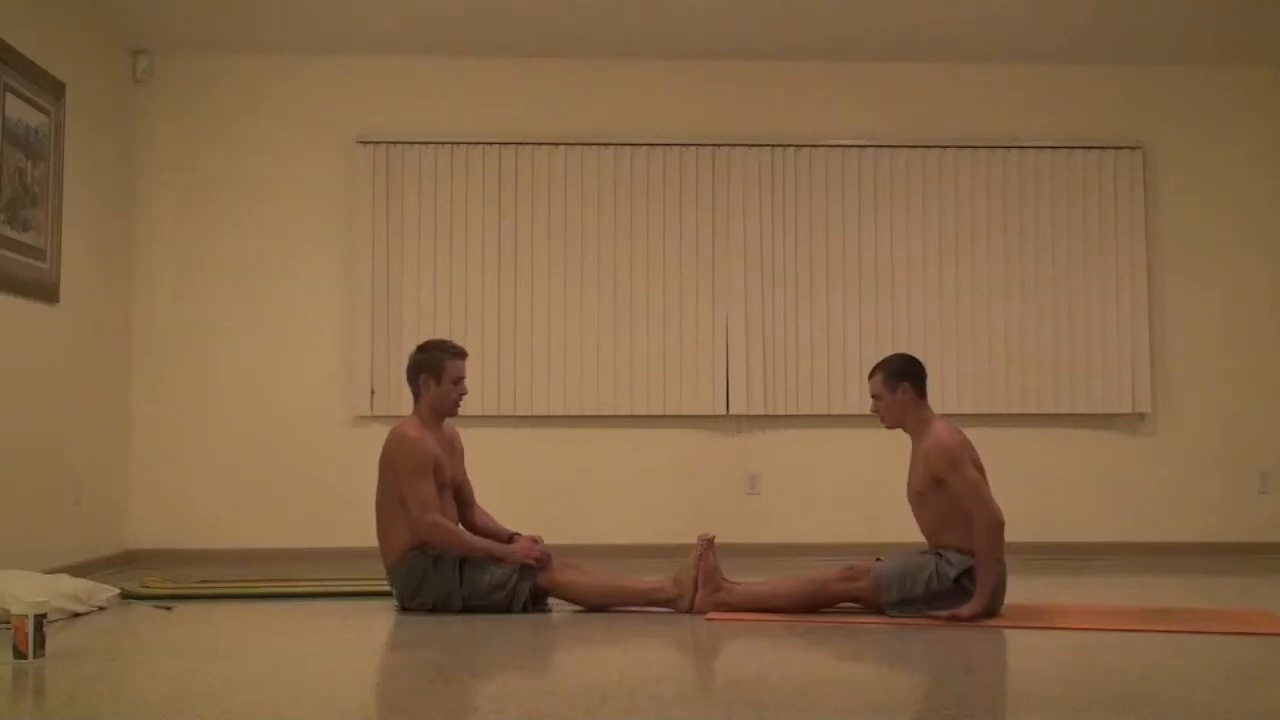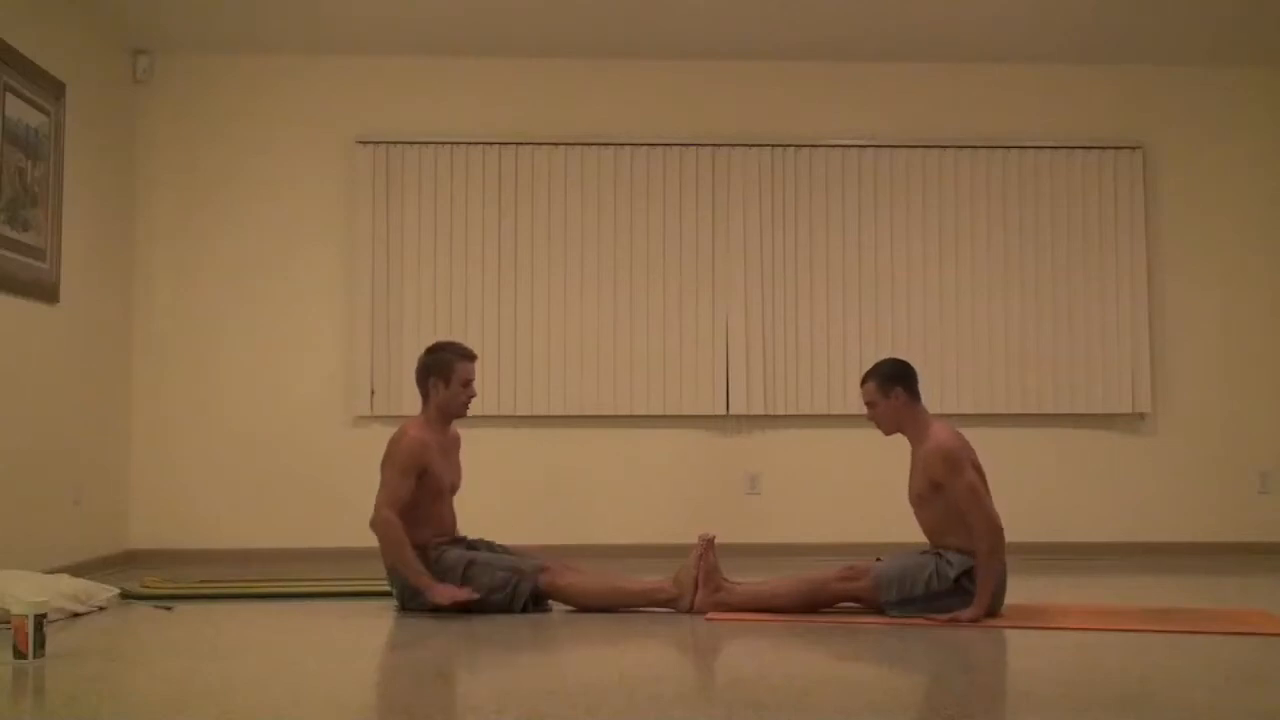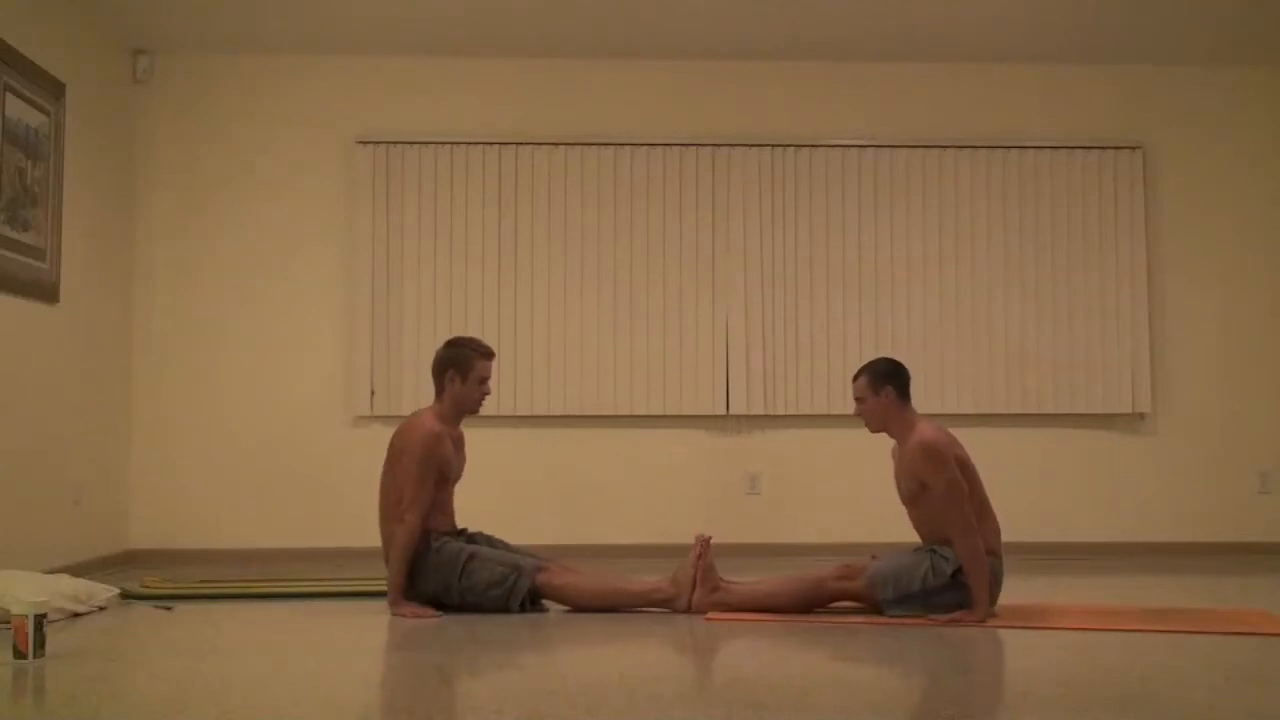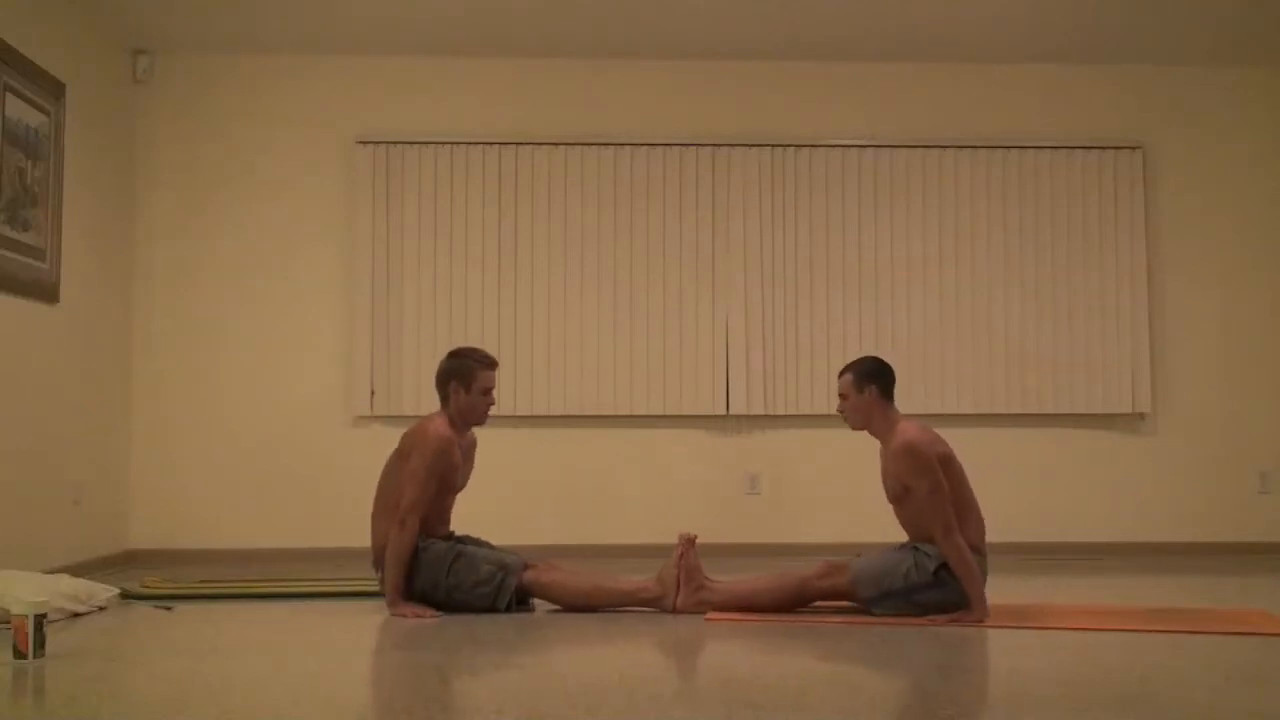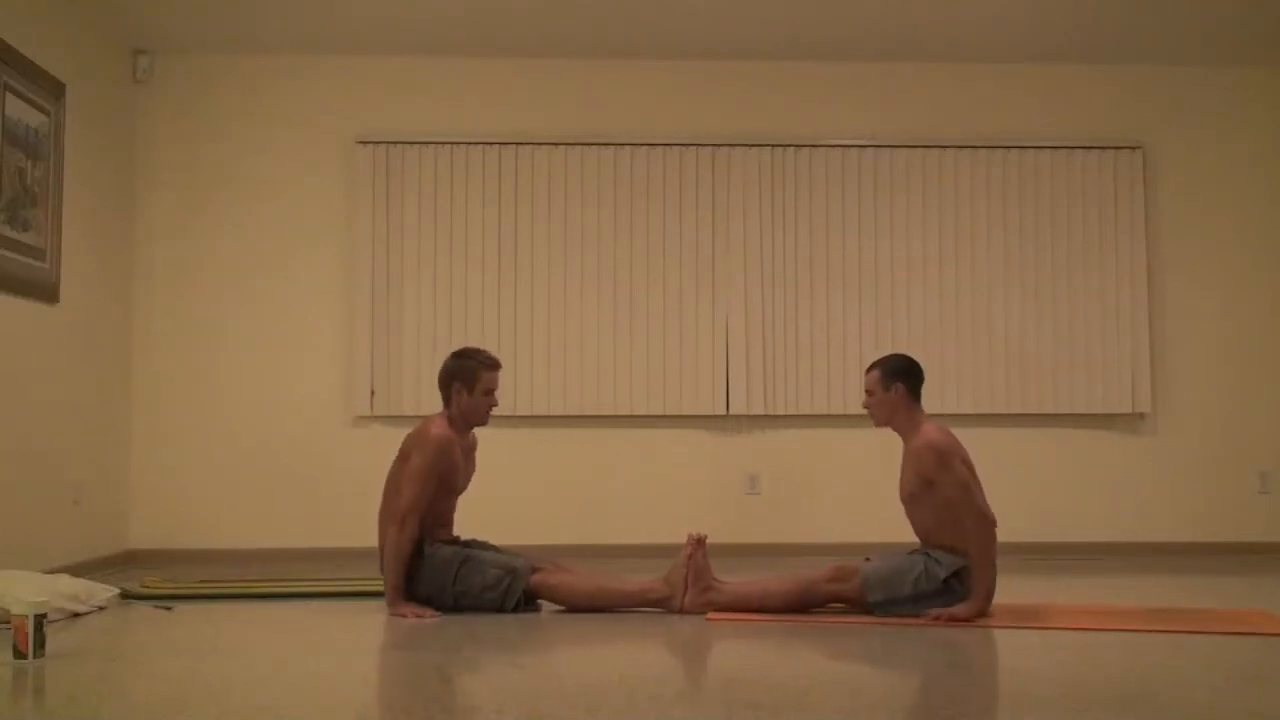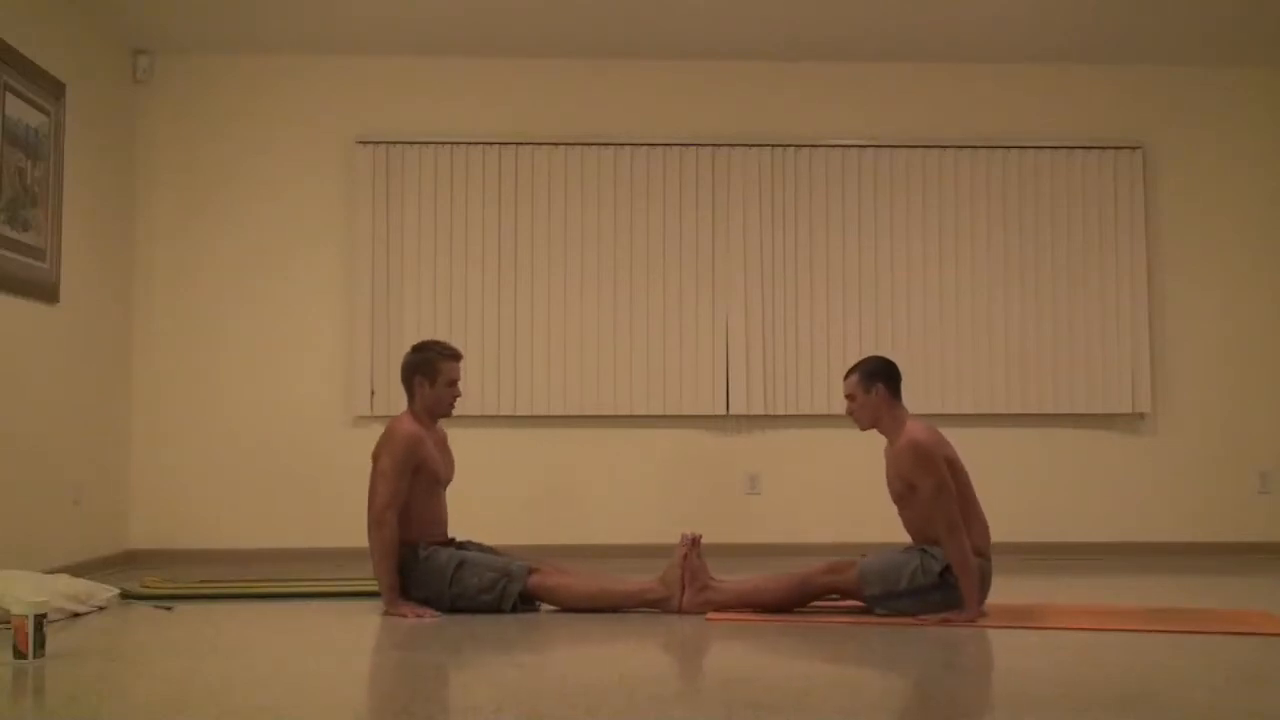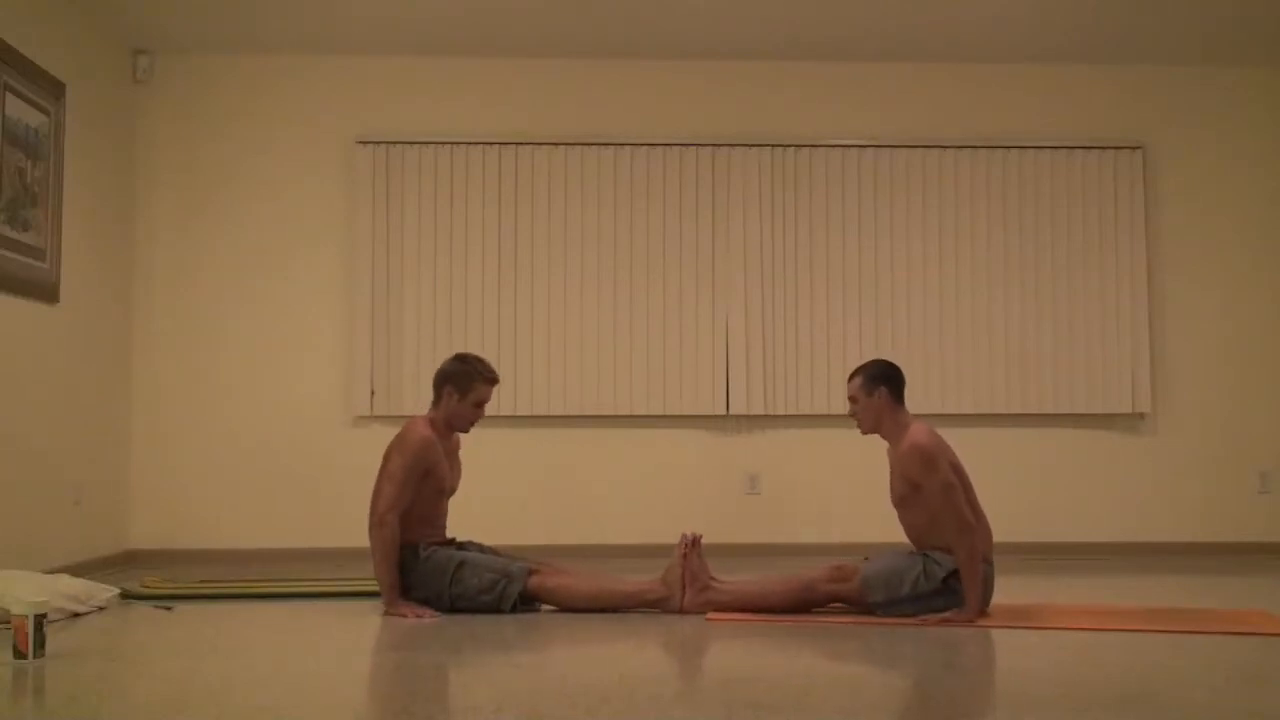
dt=0.7s
person 1, frame 1
left shoulder: (449, 437)
right shoulder: (411, 441)
left elbow: (469, 511)
right elbow: (429, 524)
left wrist: (513, 539)
right wrist: (504, 551)
left hip: (442, 559)
right hip: (421, 571)
left knee: (550, 565)
right knee: (544, 572)
left ankle: (668, 590)
right ankle: (672, 593)
person 1, frame 2
left shoulder: (449, 437)
right shoulder: (414, 442)
right elbow: (383, 518)
right wrist: (429, 587)
left hip: (447, 552)
right hip: (423, 565)
left knee: (552, 568)
right knee: (546, 576)
left ankle: (669, 590)
right ankle: (671, 594)
person 1, frame 3
left shoulder: (451, 433)
right shoulder: (427, 433)
right elbow: (408, 517)
right wrist: (398, 599)
left hip: (448, 544)
right hip: (425, 558)
left knee: (549, 567)
right knee: (541, 577)
left ankle: (665, 591)
right ankle: (669, 593)
person 1, frame 4
left shoulder: (466, 440)
right shoulder: (437, 437)
right elbow: (406, 519)
right wrist: (395, 598)
left hip: (435, 549)
right hip: (413, 562)
left knee: (539, 568)
right knee: (529, 575)
left ankle: (652, 590)
right ankle: (655, 592)
person 1, frame 5
left shoulder: (467, 441)
right shoulder: (436, 439)
right elbow: (404, 520)
right wrist: (395, 598)
left hip: (439, 553)
right hip: (419, 565)
left knee: (546, 568)
right knee: (536, 578)
left ankle: (660, 591)
right ankle: (663, 593)
person 1, frame 6
left shoulder: (436, 434)
right shoulder: (405, 436)
right elbow: (381, 518)
right wrist: (392, 598)
left hip: (439, 554)
right hip: (416, 566)
left knee: (540, 569)
right knee: (532, 579)
left ankle: (657, 591)
right ankle: (659, 594)
person 1, frame 7
left shoulder: (450, 441)
right shoulder: (419, 439)
right elbow: (382, 518)
right wrist: (392, 598)
left hip: (438, 553)
right hip: (416, 564)
left knee: (542, 570)
right knee: (532, 579)
left ankle: (656, 589)
right ankle: (659, 593)
person 2, frame 1
left shoulder: (940, 444)
right shoulder: (925, 441)
left elbow: (991, 518)
left wrist: (980, 600)
left hip: (966, 576)
right hip: (951, 567)
left knee: (848, 580)
right knee: (853, 575)
left ankle: (724, 596)
right ankle: (729, 592)
person 2, frame 2
left shoulder: (939, 447)
right shoulder: (925, 444)
left elbow: (989, 525)
left wrist: (980, 604)
left hip: (966, 575)
right hip: (951, 566)
left knee: (848, 580)
right knee: (851, 576)
left ankle: (725, 597)
right ankle: (729, 592)
person 2, frame 3
left shoulder: (925, 445)
right shoulder: (903, 448)
left elbow: (965, 529)
left wrist: (980, 606)
left hip: (961, 572)
right hip: (946, 562)
left knee: (843, 580)
right knee: (844, 574)
left ankle: (722, 596)
right ankle: (726, 592)
person 2, frame 4
left shoulder: (906, 446)
right shoulder: (894, 443)
left elbow: (946, 530)
left wrist: (977, 606)
left hip: (947, 571)
right hip: (935, 562)
left knee: (826, 577)
right knee: (829, 575)
left ankle: (706, 596)
right ankle: (710, 590)
person 2, frame 5
left shoulder: (929, 446)
right shoulder: (918, 443)
left elbow: (983, 521)
left wrist: (976, 600)
left hip: (955, 576)
right hip: (942, 566)
left knee: (835, 581)
right knee: (838, 576)
left ankle: (712, 596)
right ankle: (717, 592)
person 2, frame 6
left shoulder: (913, 444)
right shoulder: (899, 444)
left elbow: (951, 528)
left wrist: (971, 606)
left hip: (952, 572)
right hip: (940, 564)
left knee: (832, 575)
right knee: (834, 574)
left ankle: (709, 596)
right ankle: (714, 591)
person 2, frame 7
left shoulder: (916, 447)
right shoulder: (901, 447)
left elbow: (963, 526)
left wrist: (971, 606)
left hip: (953, 576)
right hip: (940, 566)
left knee: (835, 581)
right knee: (836, 576)
left ankle: (710, 595)
right ankle: (715, 590)
